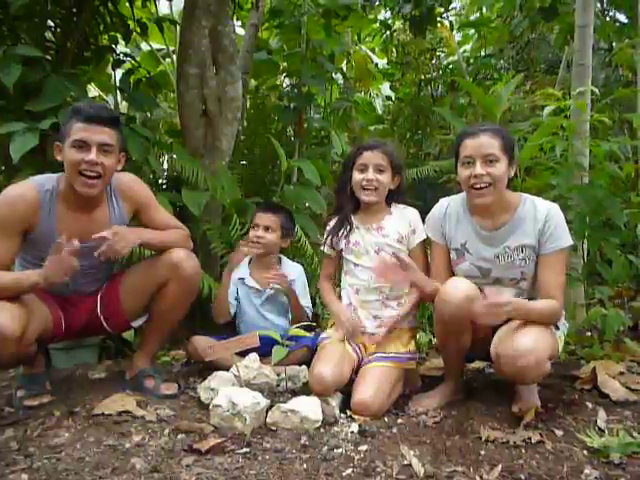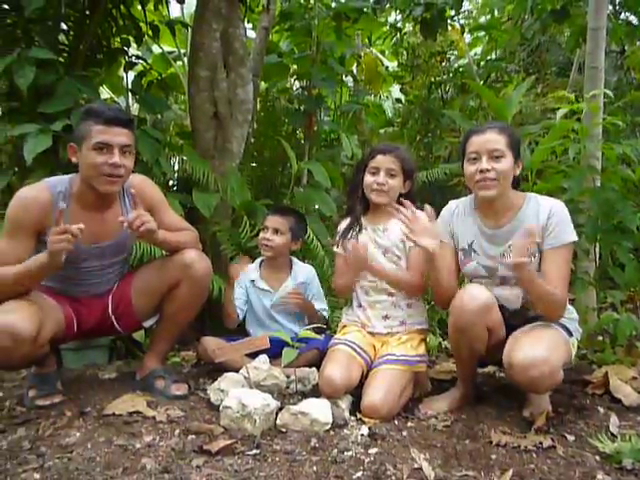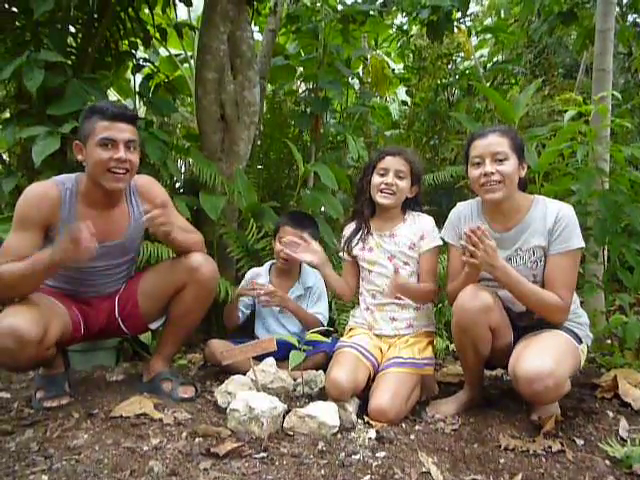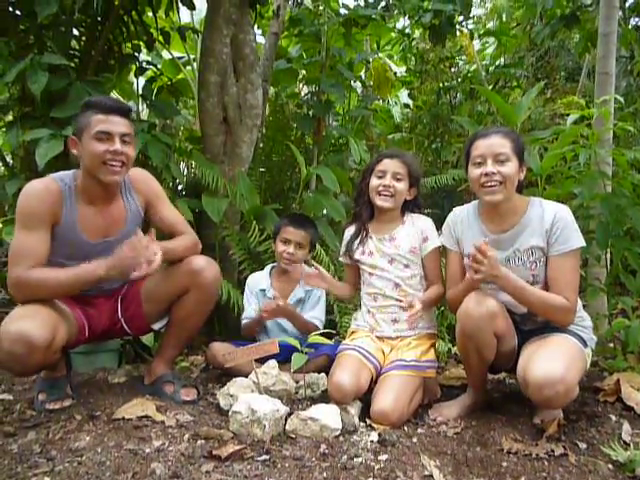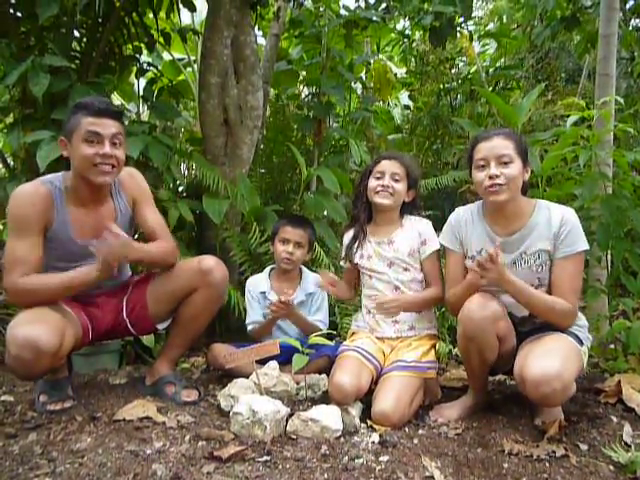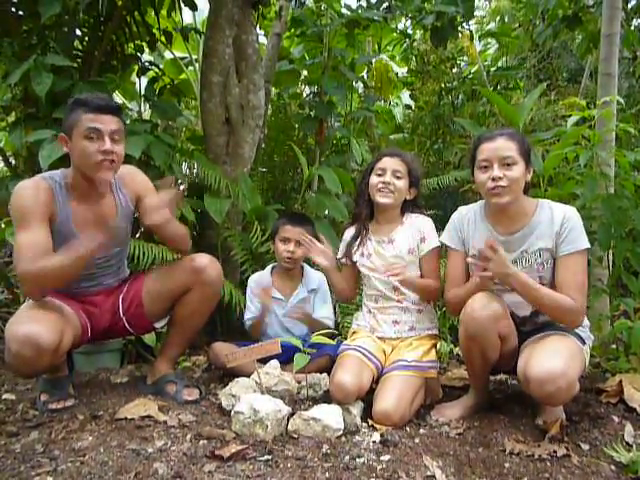
dt=0.5s
person 1, frame 1
left shoulder: (128, 189)
left elbow: (184, 239)
left wrist: (139, 234)
right wrist: (39, 276)
left hip: (104, 300)
right hip: (41, 305)
left knee: (184, 264)
left ankle: (141, 365)
right ankle: (34, 364)
person 1, frame 2
left shoulder: (140, 189)
right shoulder: (36, 200)
left elbow: (194, 241)
left wrist: (156, 235)
right wrist: (47, 261)
left hip: (115, 301)
right hip: (54, 303)
left knee: (196, 265)
left ankle: (152, 365)
right ankle: (45, 363)
person 1, frame 3
left shoulder: (146, 189)
right shoulder: (44, 197)
left elbow: (199, 246)
left wrist: (171, 234)
right wrist: (56, 256)
left hip: (123, 300)
right hip: (59, 303)
left knee: (202, 268)
left ankle: (158, 367)
right ankle: (53, 365)
person 1, frame 4
left shoulder: (140, 182)
right shoulder: (43, 194)
left elbow: (192, 242)
left wrist: (158, 251)
right wrist: (106, 266)
left hip: (125, 301)
right hip: (63, 304)
left knee: (205, 271)
left ankle: (160, 369)
right ankle: (55, 368)
person 1, frame 5
left shoulder: (130, 182)
right shoulder: (33, 197)
left elbow: (169, 251)
left wrist: (134, 251)
right wrist: (96, 271)
left hip: (124, 299)
right hip: (63, 306)
left knee: (212, 271)
right knee: (29, 347)
left ankle: (161, 370)
right ankle: (57, 372)
person 1, frame 6
left shoulder: (130, 179)
right shoulder: (34, 192)
left elbow: (183, 245)
right elbow: (32, 284)
left wrist: (163, 222)
right wrist: (101, 238)
left hip: (121, 297)
right hip: (64, 304)
left knee: (206, 270)
right knee: (28, 345)
left ankle: (162, 370)
right ankle: (57, 370)
person 2, frame 1
left shoulder: (544, 215)
right shoulder: (444, 213)
left elbow: (553, 307)
right elbow: (443, 292)
left wrist: (512, 307)
left hip: (533, 320)
right hip: (472, 327)
left knee: (517, 357)
right knee: (460, 293)
left ankle: (525, 382)
right ankle: (452, 381)
person 2, frame 2
left shoulder: (549, 212)
right shoulder: (454, 214)
left elbow: (554, 309)
right elbow: (444, 299)
left wrist: (523, 270)
right wrist: (433, 253)
left hip: (544, 323)
right hip: (482, 328)
left knee: (530, 367)
right knee: (472, 299)
left ankle: (536, 388)
right ankle: (464, 388)
person 2, frame 3
left shoulder: (557, 216)
right shoulder: (461, 216)
left elbow: (559, 311)
right elbow: (454, 301)
left wrist: (499, 269)
right wrist: (469, 266)
left hip: (554, 327)
right hip: (493, 330)
left knee: (535, 377)
right knee: (472, 299)
left ankle: (546, 392)
right ankle: (472, 390)
person 2, frame 4
left shoulder: (555, 217)
right shoulder: (459, 220)
left elbow: (565, 313)
right elbow: (453, 304)
left wrist: (500, 275)
right wrist: (473, 280)
left hip: (556, 330)
right hip: (494, 334)
left knee: (546, 384)
right knee: (477, 306)
left ankle: (551, 398)
right ankle: (475, 393)
person 2, frame 5
left shoulder: (561, 220)
right shoulder: (461, 220)
left elbow: (567, 315)
right elbow: (453, 306)
left wrist: (506, 280)
right wrist: (474, 279)
left hip: (553, 330)
right hip: (493, 335)
left knee: (543, 381)
right knee: (478, 308)
left ankle: (550, 396)
right ankle: (476, 394)
person 2, frame 6
left shoulder: (563, 219)
right shoulder: (463, 220)
left elbow: (573, 315)
right elbow: (453, 305)
left wrist: (511, 274)
right wrist: (484, 279)
left hip: (555, 329)
right hip: (493, 336)
left knee: (546, 380)
right knee: (482, 307)
left ankle: (551, 398)
right ankle: (477, 394)
person 3, frame 1
left shoulder: (407, 218)
right shoulder: (339, 224)
right elbow: (325, 281)
left wrist: (398, 316)
right wrist: (337, 312)
left hip: (395, 328)
right hip: (349, 323)
left knee: (366, 404)
right knee: (322, 382)
left ankle: (400, 373)
right ankle: (365, 370)
person 3, frame 2
right shoulder: (349, 226)
left elbow: (418, 286)
right elbow: (341, 288)
left wrist: (373, 266)
right wrist: (353, 269)
left hip: (404, 329)
right hip: (358, 324)
left knee: (375, 407)
right knee: (331, 385)
left ankle: (409, 377)
right ankle: (373, 372)
person 3, frame 3
left shoulder: (423, 226)
right shoulder: (354, 230)
left elbow: (429, 290)
right elbow: (348, 290)
left wrist: (405, 287)
right wrist: (320, 262)
left hip: (411, 331)
right hip: (363, 327)
left knee: (382, 410)
right knee: (338, 388)
left ankle: (417, 378)
right ankle: (375, 374)
person 3, frame 4
left shoulder: (422, 227)
right shoulder: (354, 234)
left elbow: (438, 287)
left wrist: (421, 302)
right wrist: (328, 283)
left hip: (413, 334)
right hip: (367, 330)
left knee: (386, 413)
right knee: (341, 389)
left ankle: (419, 383)
right ankle: (381, 379)
person 3, frame 5
left shoulder: (421, 229)
right shoulder: (354, 236)
left elbow: (437, 292)
left wrist: (404, 301)
right wrist: (333, 285)
left hip: (414, 334)
right hip: (368, 329)
left knee: (386, 415)
right knee: (342, 390)
left ankle: (419, 385)
right ankle: (385, 378)
person 3, frame 6
left shoulder: (421, 226)
right shoulder: (354, 235)
left elbow: (434, 291)
right elbow: (348, 295)
left wrist: (408, 278)
right wrist: (330, 267)
left hip: (414, 334)
right hip: (368, 330)
left knee: (387, 414)
right knee: (343, 389)
left ankle: (422, 384)
right ankle: (385, 378)
person 4, frame 1
left shoulder: (294, 272)
right shoulder: (236, 272)
left elbow: (302, 324)
right elbow: (220, 318)
left wrist: (290, 292)
right wrist: (228, 273)
left hip: (285, 345)
left knee: (311, 342)
right knee: (196, 344)
person 4, frame 2
left shoulder: (306, 274)
right shoulder: (246, 274)
left elbow: (320, 323)
right elbow: (231, 323)
left wrist: (306, 307)
right wrist: (231, 284)
left hip: (294, 347)
left knee: (323, 343)
right knee: (206, 345)
right ankle: (285, 370)
person 4, frame 3
left shoulder: (314, 279)
right shoulder: (254, 276)
left elbow: (318, 329)
right elbow: (230, 323)
left wrist: (289, 304)
right wrist: (238, 296)
left knee: (330, 346)
right knee: (213, 348)
person 4, frame 4
right shoulder: (256, 280)
left elbow: (314, 333)
right elbow: (246, 332)
left wrist: (288, 314)
right wrist: (262, 318)
left knee: (332, 350)
right knee: (215, 350)
person 4, frame 5
left shoulder: (314, 283)
right shoulder: (255, 283)
left elbow: (319, 334)
right elbow: (256, 336)
left wrist: (293, 315)
right wrist: (273, 317)
left knee: (334, 350)
right knee: (216, 352)
person 4, frame 6
left shoulder: (317, 280)
right shoulder: (257, 281)
left elbow: (326, 330)
right elbow: (254, 334)
left wrist: (307, 318)
right wrist: (264, 311)
left hip: (306, 352)
left knee: (335, 349)
right knee: (217, 351)
